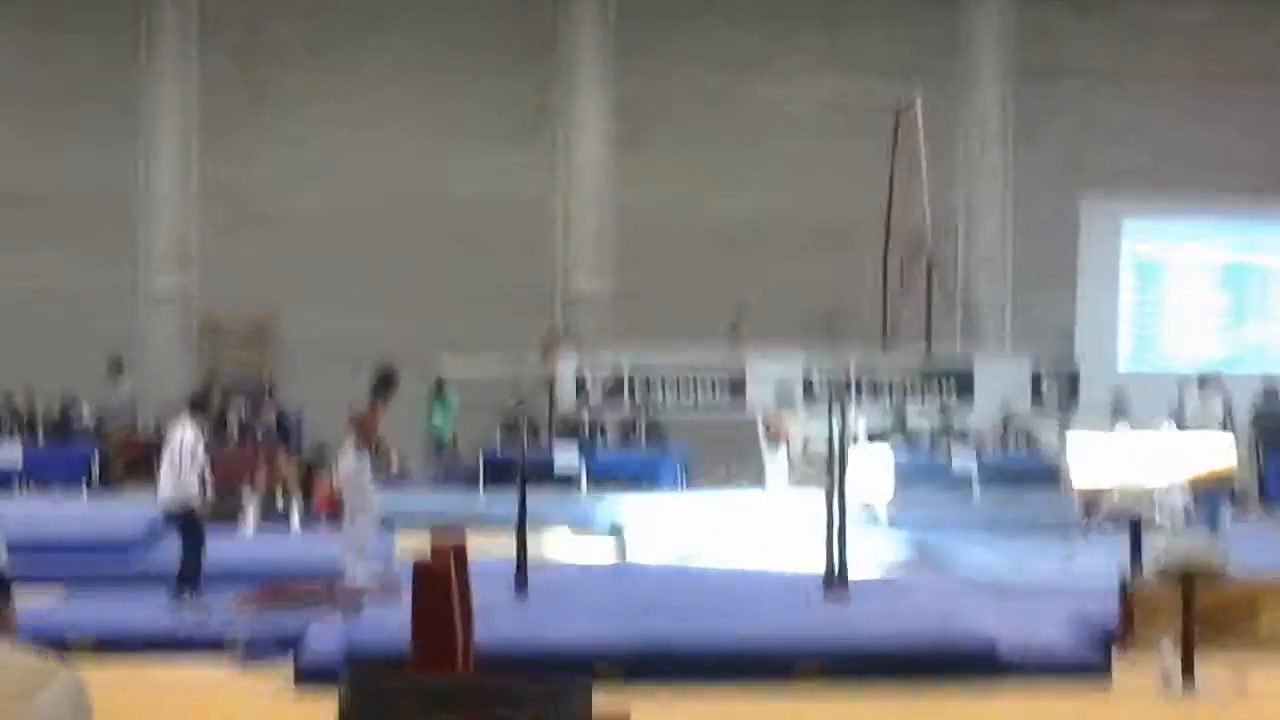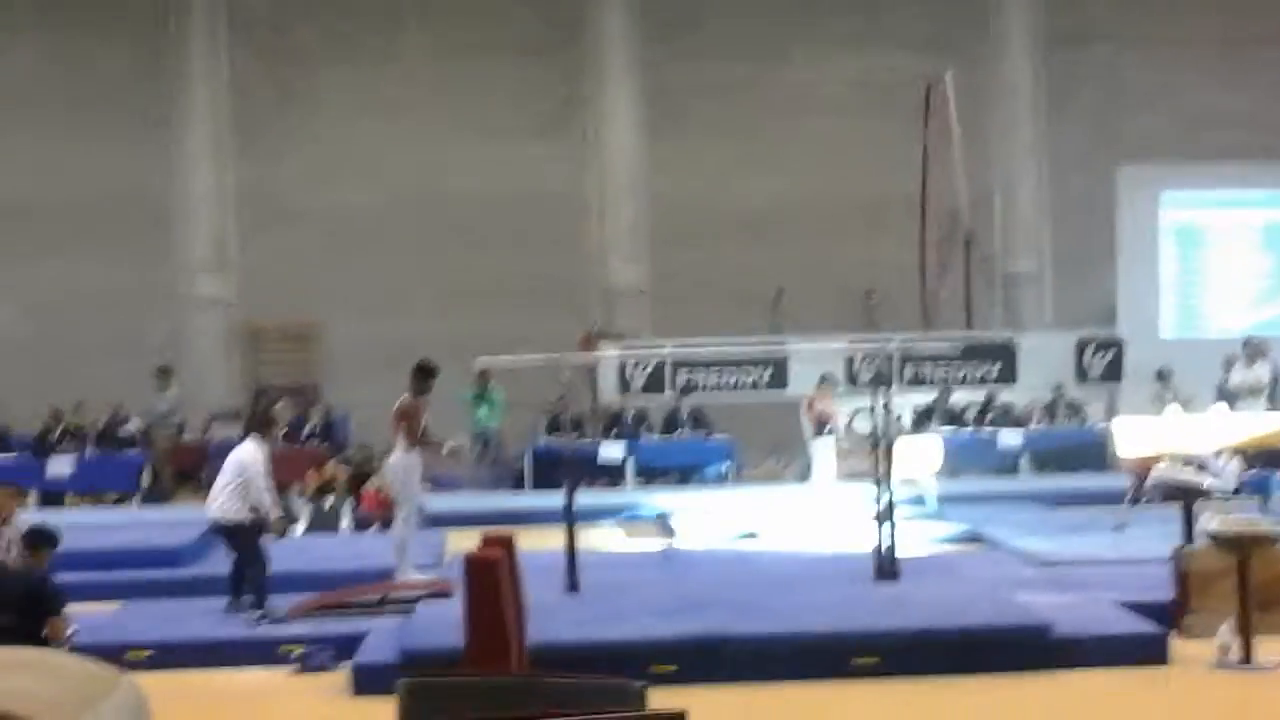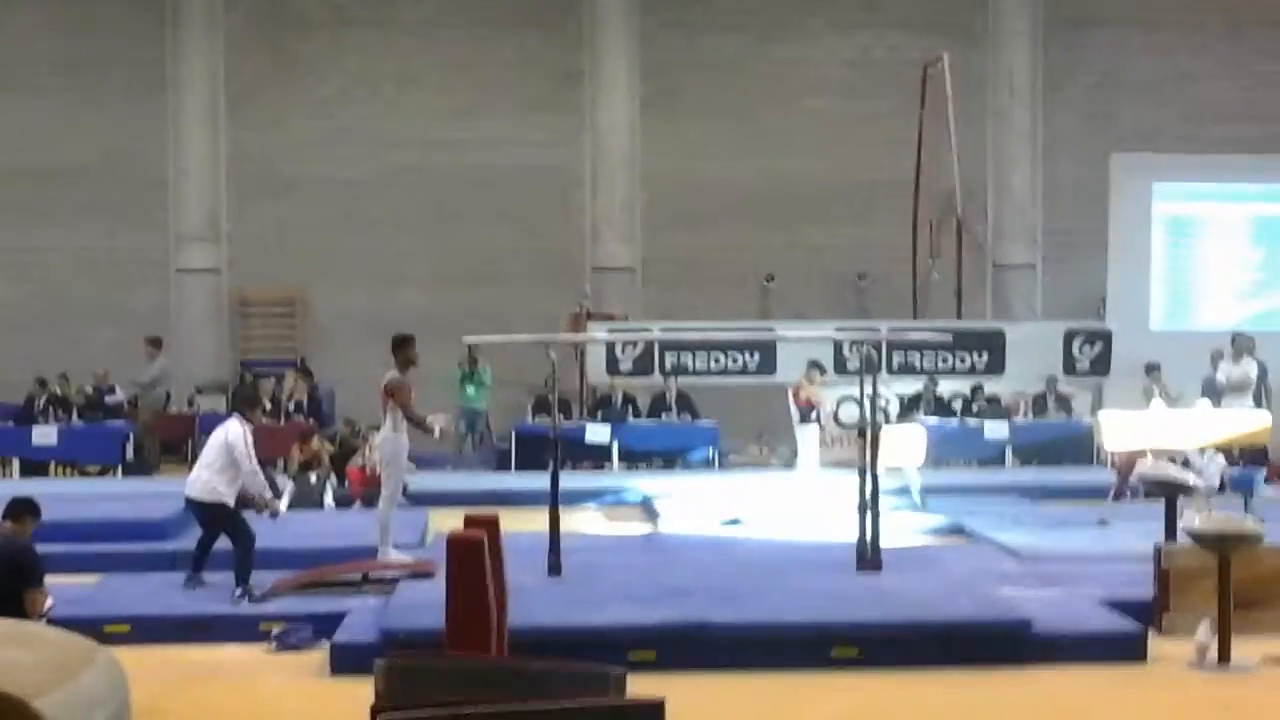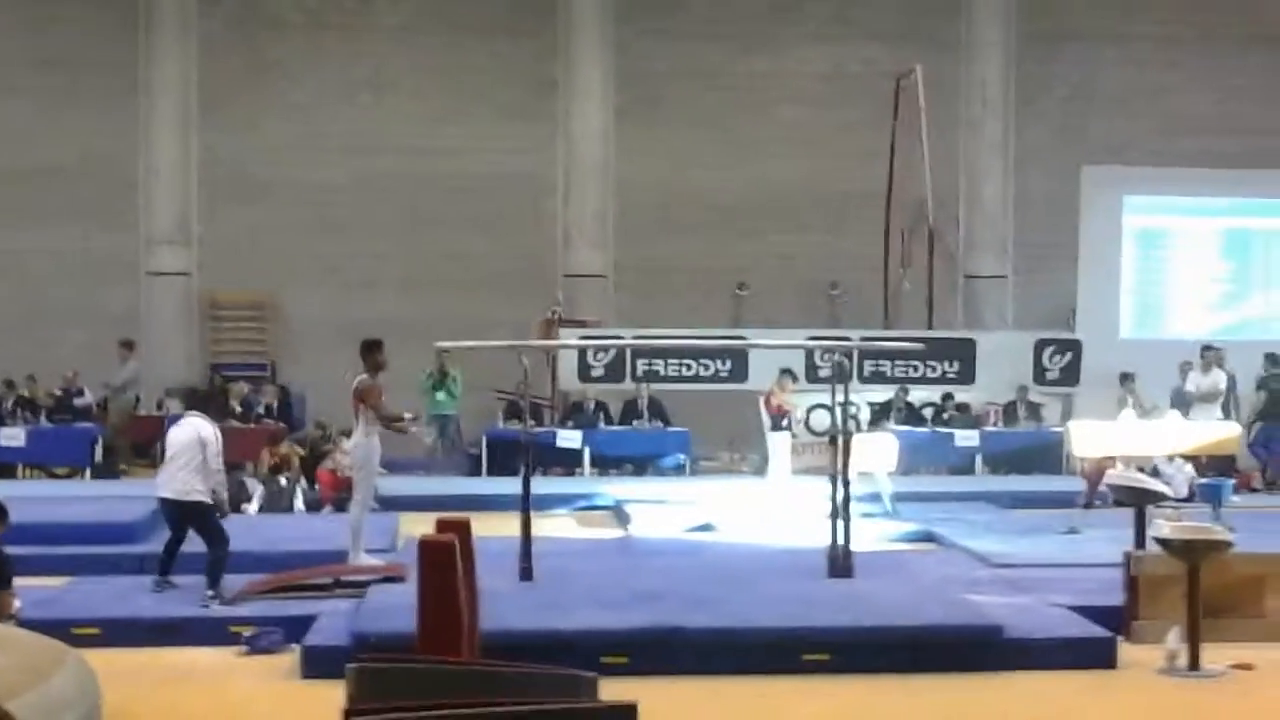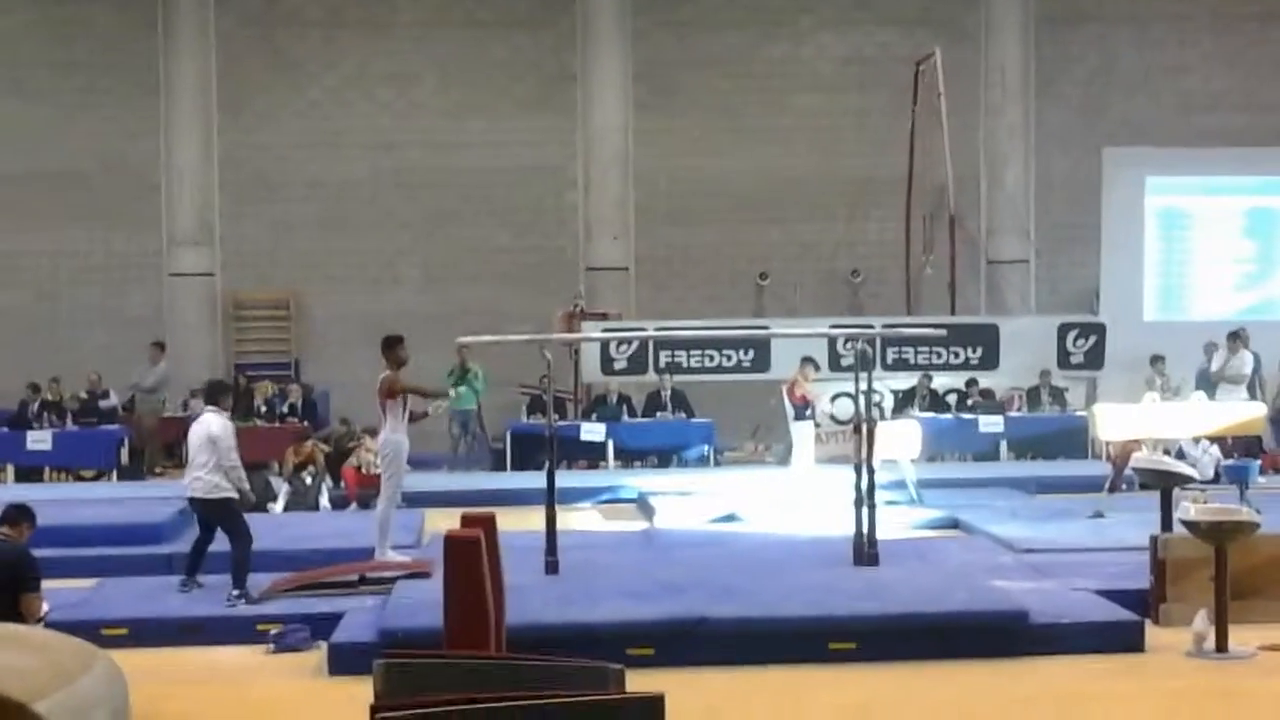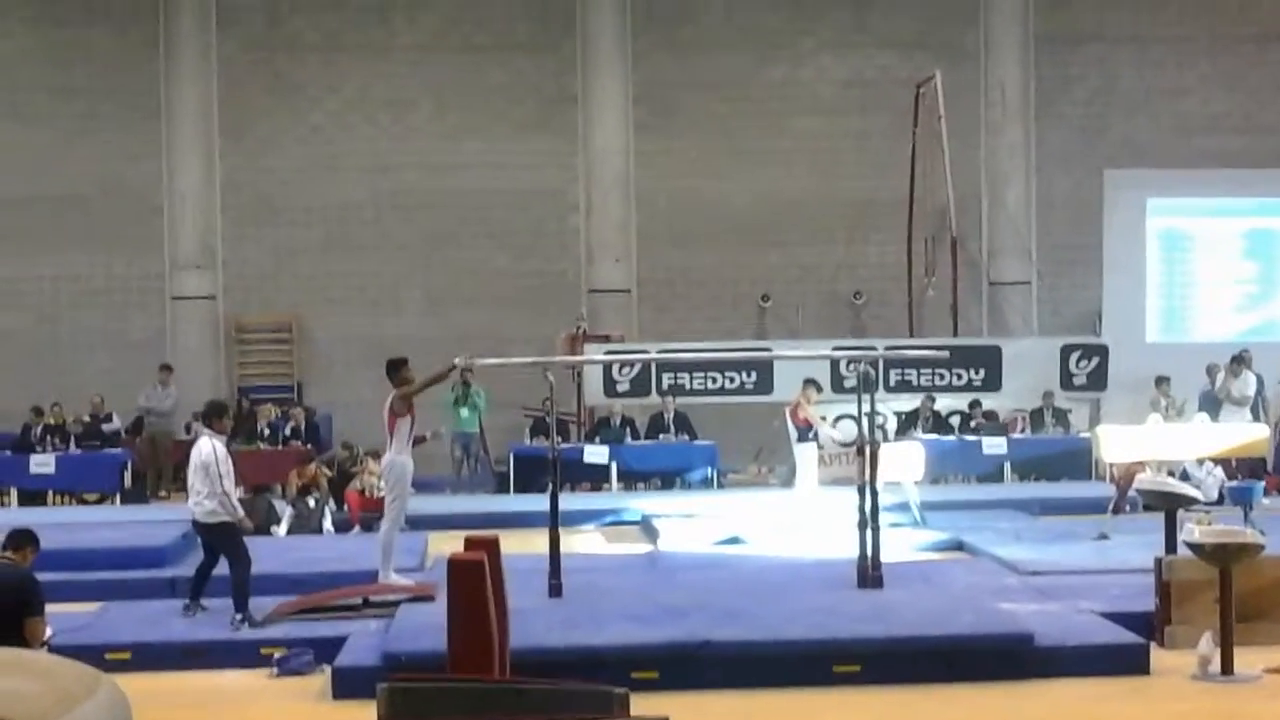
dt=0.3s
person 1, frame 1
left shoulder: (373, 411)
right shoulder: (368, 412)
left elbow: (373, 443)
right elbow: (364, 446)
left hip: (357, 466)
right hip: (355, 466)
left knee: (352, 518)
right knee: (369, 514)
left ankle: (353, 566)
right ankle: (358, 565)
person 1, frame 2
left shoulder: (415, 404)
right shoulder: (410, 406)
left elbow: (422, 436)
right elbow: (415, 440)
left hip: (409, 462)
right hip: (405, 463)
left knee: (406, 516)
right knee: (407, 517)
left ankle: (403, 567)
right ankle: (402, 570)
person 1, frame 3
left shoulder: (399, 379)
right shoulder: (397, 381)
left elbow: (407, 414)
right elbow: (409, 415)
left wrist: (429, 426)
right wrist: (432, 427)
left hip: (396, 439)
right hip: (393, 440)
left knee: (391, 496)
right knee: (389, 496)
left ankle: (386, 548)
right ankle: (384, 550)
person 1, frame 4
left shoulder: (369, 383)
right shoulder: (368, 384)
left elbow: (380, 418)
right elbow: (381, 415)
left wrist: (405, 429)
right wrist: (407, 417)
left hip: (368, 443)
right hip: (365, 444)
left knee: (363, 500)
right knee: (361, 500)
left ankle: (357, 552)
right ankle: (355, 554)
person 1, frame 5
left shoulder: (394, 380)
right shoulder: (390, 379)
left elbow: (406, 415)
right elbow: (419, 390)
left wrist: (429, 412)
right wrist: (447, 393)
left hip: (397, 440)
right hip: (393, 441)
left knee: (390, 497)
right knee: (388, 497)
left ankle: (383, 549)
right ankle: (381, 551)
person 1, frame 6
left shoulder: (398, 400)
right shoulder: (401, 396)
right elbow: (430, 381)
left wrist: (427, 437)
right wrist: (455, 365)
left hip: (398, 461)
right hip: (398, 462)
left knee: (393, 519)
right knee: (393, 519)
left ankle: (386, 571)
right ankle: (386, 573)
person 2, frame 1
left shoulder: (194, 432)
right shoulder: (188, 434)
right elbow: (184, 470)
left wrist: (202, 496)
right wrist: (195, 500)
left hip: (183, 498)
right hip: (183, 500)
left knee: (192, 543)
right knee: (193, 544)
left ankle: (184, 589)
right ankle: (187, 590)
person 2, frame 2
left shoulder: (244, 448)
right shoulder: (255, 452)
right elbow: (259, 490)
left wrist: (265, 516)
right wrist: (274, 517)
left hip: (218, 511)
right hip: (230, 514)
left knee: (244, 554)
right knee: (256, 560)
left ankle: (235, 599)
right ankle: (259, 611)
person 2, frame 3
left shoulder: (227, 428)
right shoulder: (239, 431)
right elbow: (250, 469)
left wrist: (252, 496)
right wrist: (269, 498)
left hip: (195, 492)
right hip: (211, 496)
left knee: (211, 532)
right knee: (245, 539)
left ankle: (194, 575)
right ankle: (242, 590)
person 2, frame 4
left shoulder: (175, 429)
right shoulder: (209, 429)
right elbow: (215, 468)
left wrist: (214, 495)
right wrist: (223, 499)
left hip: (167, 494)
right hip: (191, 496)
left knee: (177, 534)
right knee: (218, 541)
left ankle: (161, 579)
right ankle: (212, 592)
person 2, frame 5
left shoulder: (196, 424)
right shoulder: (221, 424)
right elbow: (230, 463)
right wrist: (246, 490)
left hip: (197, 492)
right hip: (217, 493)
left knee: (205, 535)
right knee: (242, 539)
left ankle: (188, 579)
right ankle: (238, 592)
person 2, frame 6
left shoulder: (200, 445)
right shoulder: (215, 448)
right elbow: (222, 489)
left wrist: (235, 515)
right wrist: (241, 516)
left hip: (202, 515)
right hip: (217, 517)
left knee: (210, 558)
right knee: (241, 562)
left ankle: (192, 603)
right ankle: (241, 616)
